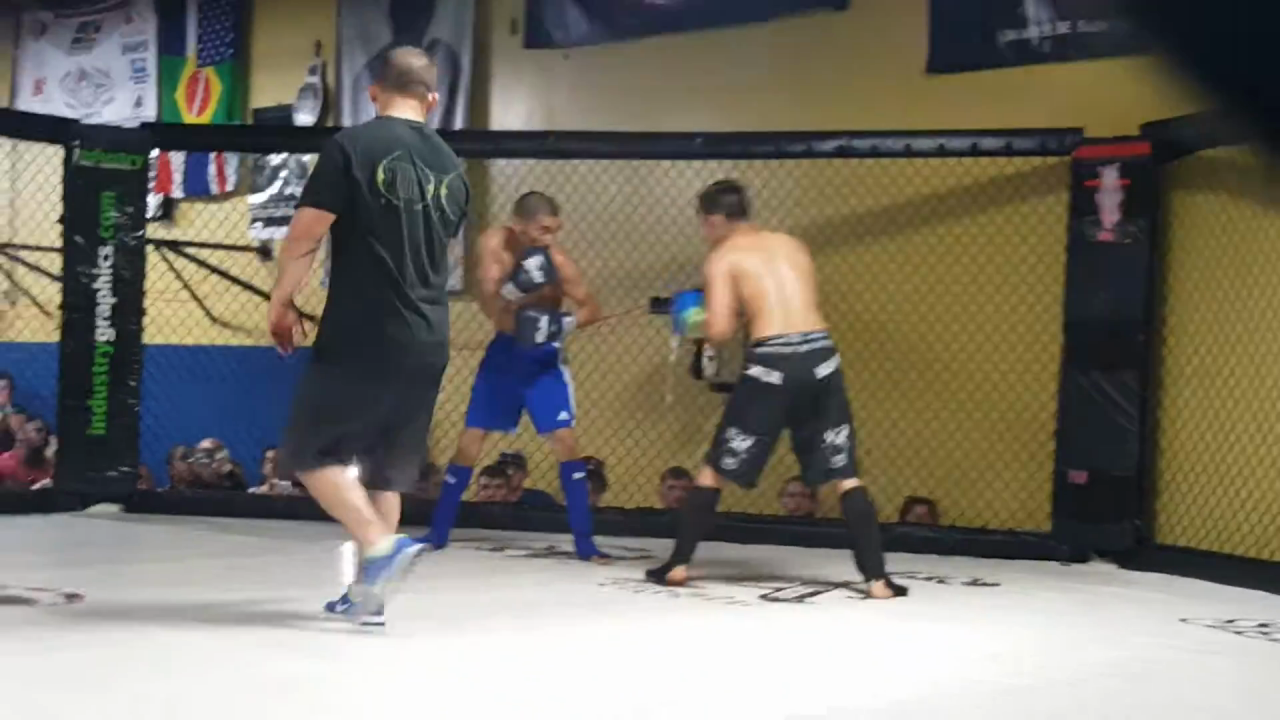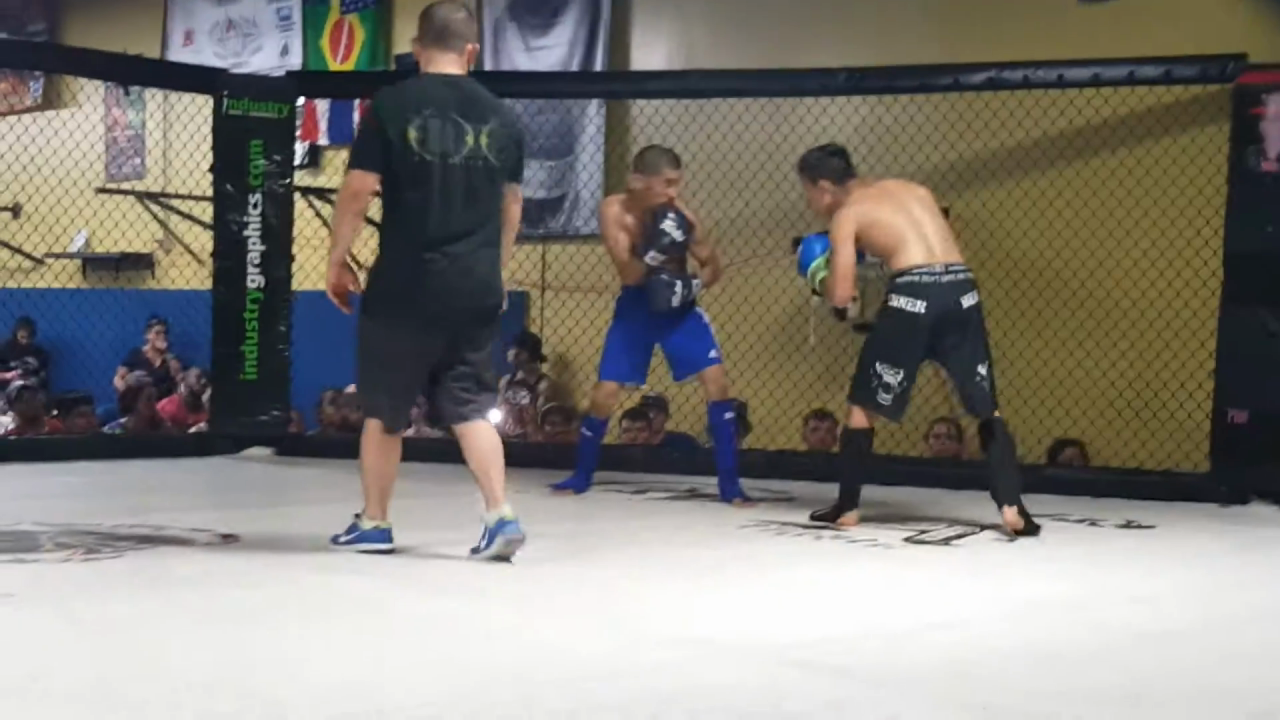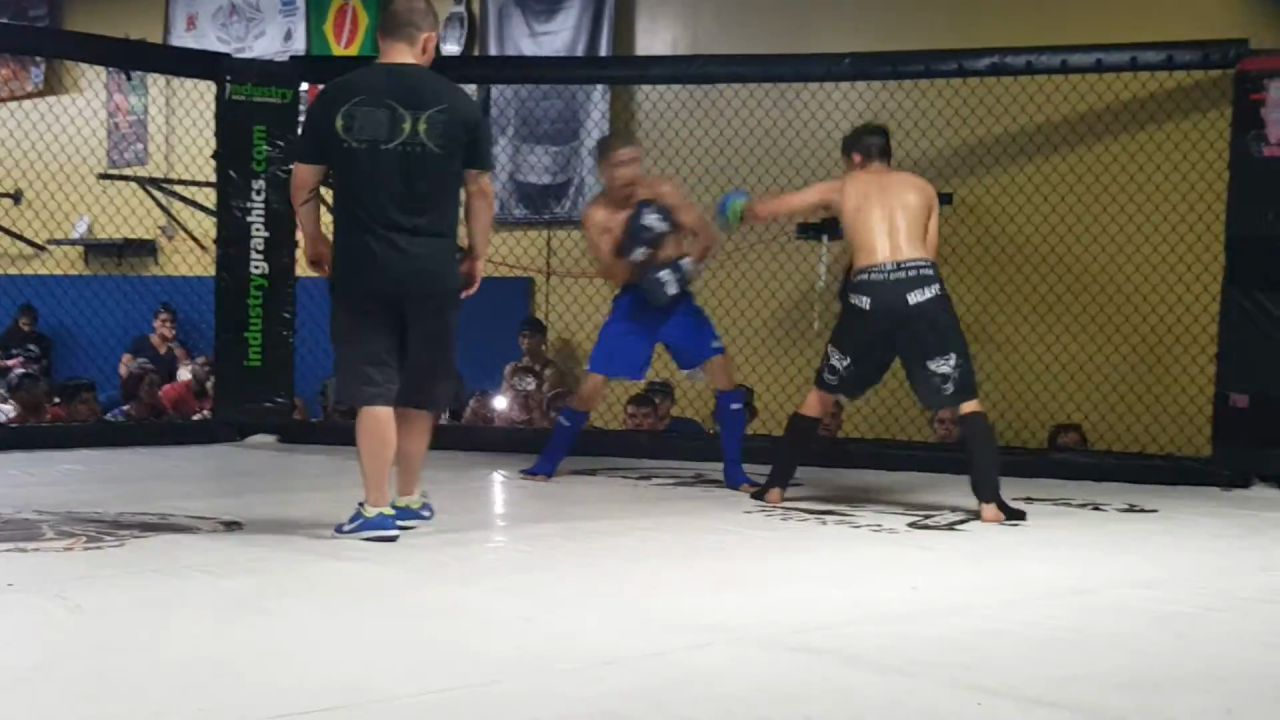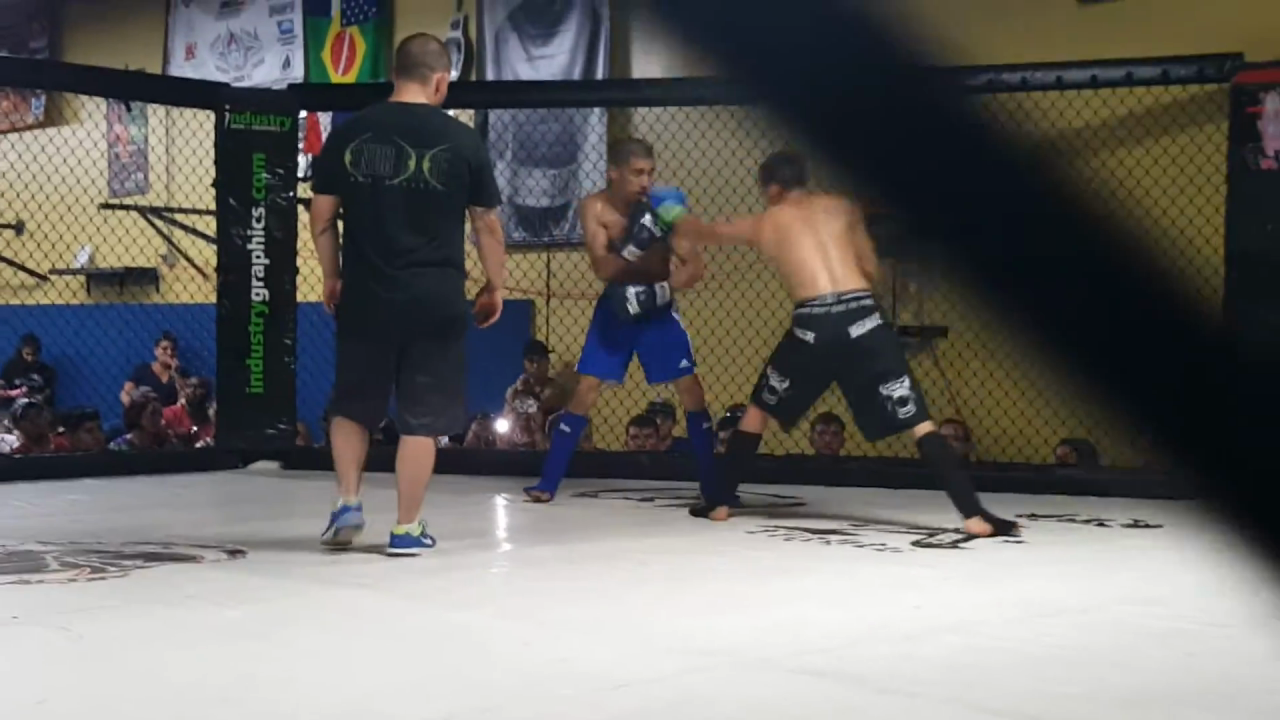
dt=0.5s
person 1, frame 1
left shoulder: (352, 146)
right shoulder: (451, 165)
left elbow: (306, 234)
left wrist: (282, 301)
left hip: (359, 334)
right hip: (428, 341)
left knee: (308, 451)
right knee: (390, 467)
left ankle: (380, 547)
right ankle: (367, 591)
person 1, frame 2
left shoulder: (392, 106)
right shoulder: (501, 116)
left elbow: (356, 191)
right elbow: (510, 203)
left wrist: (338, 261)
right wrist: (495, 266)
left hip: (405, 284)
right hip: (478, 286)
left knee: (386, 408)
right knee: (472, 404)
left ankle: (372, 523)
right ankle: (499, 515)
person 1, frame 3
left shoulder: (337, 97)
right shoulder: (457, 102)
left elbow: (303, 183)
right elbow: (480, 190)
left wrist: (313, 237)
right wrist: (476, 254)
left hip: (361, 269)
right hip: (433, 270)
left knee: (373, 390)
right knee: (421, 393)
left ankle: (376, 509)
right ankle: (409, 499)
person 1, frame 4
left shoulder: (349, 133)
right shoulder: (463, 140)
left elbow: (321, 215)
right elbow: (487, 224)
left wrist: (331, 275)
right wrist: (494, 285)
left hip: (366, 297)
right hip: (438, 300)
left knee: (352, 408)
right knee: (423, 418)
left ankle: (347, 504)
right ankle: (407, 528)
person 2, frame 1
left shoulder: (722, 258)
right shoulder: (793, 244)
left elbow: (721, 329)
left wrist: (700, 322)
left hip: (771, 362)
right hip: (819, 355)
left knee: (716, 468)
right knee: (845, 475)
left ankle: (678, 563)
right ankle: (877, 577)
person 2, frame 2
left shoulder: (846, 215)
right shoulder: (911, 187)
left elbow: (841, 297)
left wrist: (819, 276)
left hip: (912, 295)
right hip: (959, 291)
left knee: (863, 407)
right knee: (986, 409)
left ankle: (846, 507)
right ankle: (1011, 508)
person 2, frame 3
left shoulder: (840, 189)
right shoulder: (922, 187)
left elbow: (767, 210)
right elbow: (930, 252)
left wrist: (738, 208)
left hip: (868, 295)
right hip: (922, 289)
left knee: (822, 393)
right knee: (966, 399)
left ankle: (776, 485)
right ankle: (990, 502)
person 2, frame 4
left shoulder: (763, 223)
right shoulder: (842, 208)
left elbow: (707, 233)
right elbow: (871, 273)
left wrist: (676, 218)
left hip: (813, 327)
right hip: (863, 319)
left knee: (760, 410)
right knee: (919, 423)
left ankle: (718, 501)
right ankle: (976, 515)
person 3, frame 1
left shoulder: (557, 262)
right shoulder: (493, 243)
left elbow: (592, 309)
right elbow: (490, 309)
left wrist: (563, 323)
right wrist: (515, 287)
left hip: (543, 357)
right hip: (503, 352)
left knee: (565, 441)
right knee: (470, 441)
left ankle: (584, 540)
right ankle: (438, 532)
person 3, frame 2
left shoulder: (681, 215)
right shoulder: (613, 211)
left elbow: (713, 265)
right elbow: (628, 274)
left wrist: (692, 285)
right wrist: (655, 251)
left hip: (677, 303)
right hip: (636, 304)
left knee: (716, 382)
right knee: (606, 394)
left ankle: (729, 483)
right ankle: (582, 475)
person 3, frame 3
left shoulder: (663, 193)
right shoulder: (596, 215)
left elbow: (704, 236)
right elbow: (612, 276)
left wrist: (683, 268)
right wrist: (639, 246)
left hip: (673, 297)
right hip: (634, 301)
left knee: (721, 370)
right knee: (592, 385)
left ankle: (734, 470)
right ankle: (548, 461)
person 3, frame 4
left shoulder: (662, 205)
right shoulder: (595, 207)
left elbow: (695, 267)
right elbow: (603, 271)
left wrist: (657, 293)
right wrist: (634, 244)
left hip: (656, 307)
right hip: (616, 305)
left knee: (690, 389)
right knee: (585, 392)
left ankle: (712, 483)
right ankle: (549, 482)
